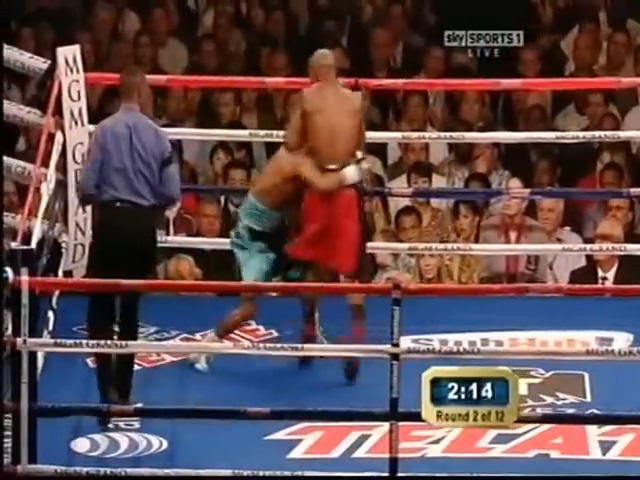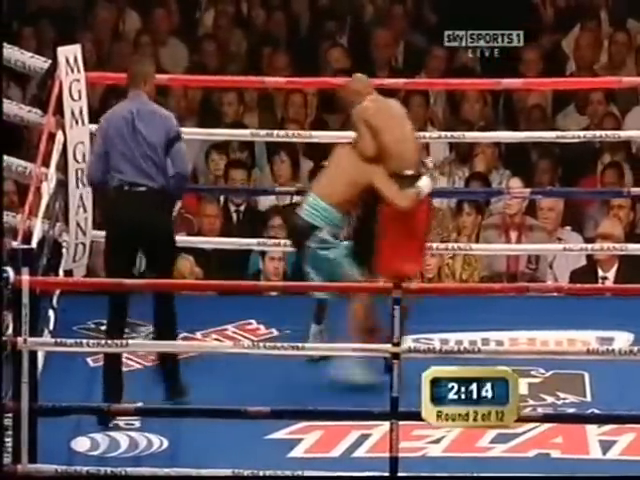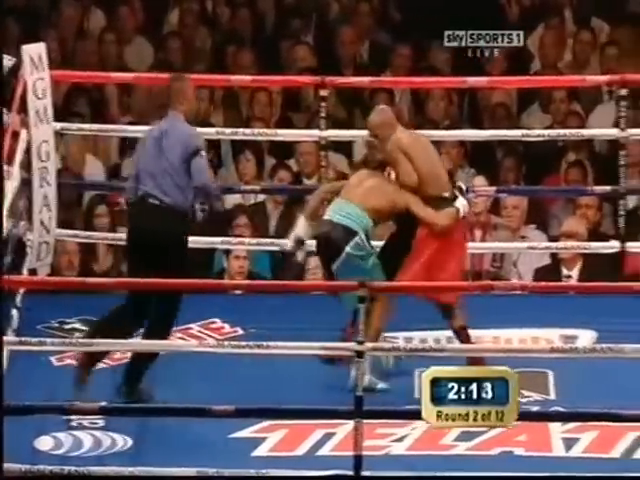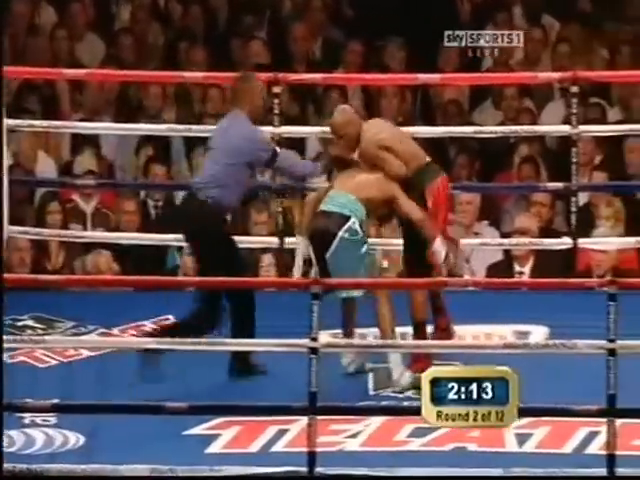
dt=0.4s
person 1, frame 1
left shoulder: (104, 130)
right shoulder: (157, 133)
left elbow: (86, 187)
right elbow: (172, 193)
left wrist: (95, 200)
left hip: (111, 222)
right hip: (143, 225)
left knee: (101, 312)
right knee: (130, 311)
left ankle: (110, 390)
right ankle: (122, 392)
person 1, frame 2
left shoulder: (109, 120)
right shoulder: (164, 118)
left elbow: (95, 176)
right elbow: (182, 171)
right wrist: (169, 197)
left hip: (120, 208)
right hip: (155, 208)
left knee: (118, 304)
right knee: (164, 298)
left ankle: (112, 399)
right ankle: (171, 382)
person 1, frame 3
left shoulder: (149, 136)
right shoulder: (189, 135)
left elbow: (132, 189)
right elbow: (204, 184)
right wrist: (215, 198)
left hip: (140, 218)
right hip: (169, 224)
left knee: (138, 302)
right knee: (166, 305)
left ankle: (90, 353)
right ankle: (132, 380)
person 1, frame 4
left shoulder: (226, 128)
right shoulder: (249, 136)
right elbow: (291, 167)
right wrist: (325, 168)
left hip: (196, 209)
right hip: (205, 217)
left knee: (239, 284)
right knee: (210, 307)
left ankle: (241, 359)
right ankle: (161, 339)
person 2, frame 1
left shoulder: (306, 98)
right shoulder: (355, 100)
left elbow: (291, 143)
right elbow: (360, 146)
right hip: (349, 186)
left knee: (317, 265)
right knee: (354, 270)
left ankle: (308, 332)
right ankle: (355, 337)
person 2, frame 2
left shoulder: (361, 111)
right shoulder: (396, 106)
left elbow: (368, 151)
right elbow: (409, 148)
left wrist: (358, 143)
right hip: (417, 187)
left knee: (367, 267)
right knee: (405, 270)
left ankle: (371, 334)
person 2, frame 3
left shoulder: (392, 145)
right shoulder: (416, 137)
left elbow: (410, 180)
right elbow: (427, 176)
left wrist: (392, 176)
right hip: (448, 211)
left knee: (384, 278)
right knee: (443, 292)
person 2, frame 4
left shoulder: (367, 145)
right shoulder: (377, 125)
left elbow: (399, 171)
left hip: (423, 188)
right hip: (433, 181)
left knee: (416, 271)
right knee: (424, 264)
left ankle: (421, 351)
right ankle: (441, 323)
person 3, frame 1
left shoulder: (292, 153)
right shoulder: (299, 159)
right elbow: (323, 184)
right wrist: (354, 172)
left hip: (273, 225)
right hip: (253, 232)
right knee: (250, 307)
person 3, frame 2
left shoulder: (343, 151)
right shoulder: (375, 170)
right elbow: (404, 203)
right wrist: (425, 184)
left hip: (307, 224)
right hip: (317, 232)
left knee: (331, 286)
right knee: (361, 290)
right ankle: (352, 361)
person 3, frame 3
left shoulder: (364, 174)
right shoulder: (404, 196)
left elbow: (321, 193)
right elbow: (440, 222)
left wrist: (301, 230)
right wrist: (461, 205)
left hip: (326, 231)
right hip: (348, 236)
right knee: (382, 296)
person 3, frame 4
left shoulder: (347, 175)
right shoulder: (388, 185)
left elbow: (312, 200)
right elbow: (418, 217)
left wrist: (305, 241)
right wrist: (439, 245)
left hip: (319, 225)
right hip: (343, 225)
left knee: (351, 290)
right knee: (380, 290)
left ankle: (350, 358)
right ankle: (397, 370)
